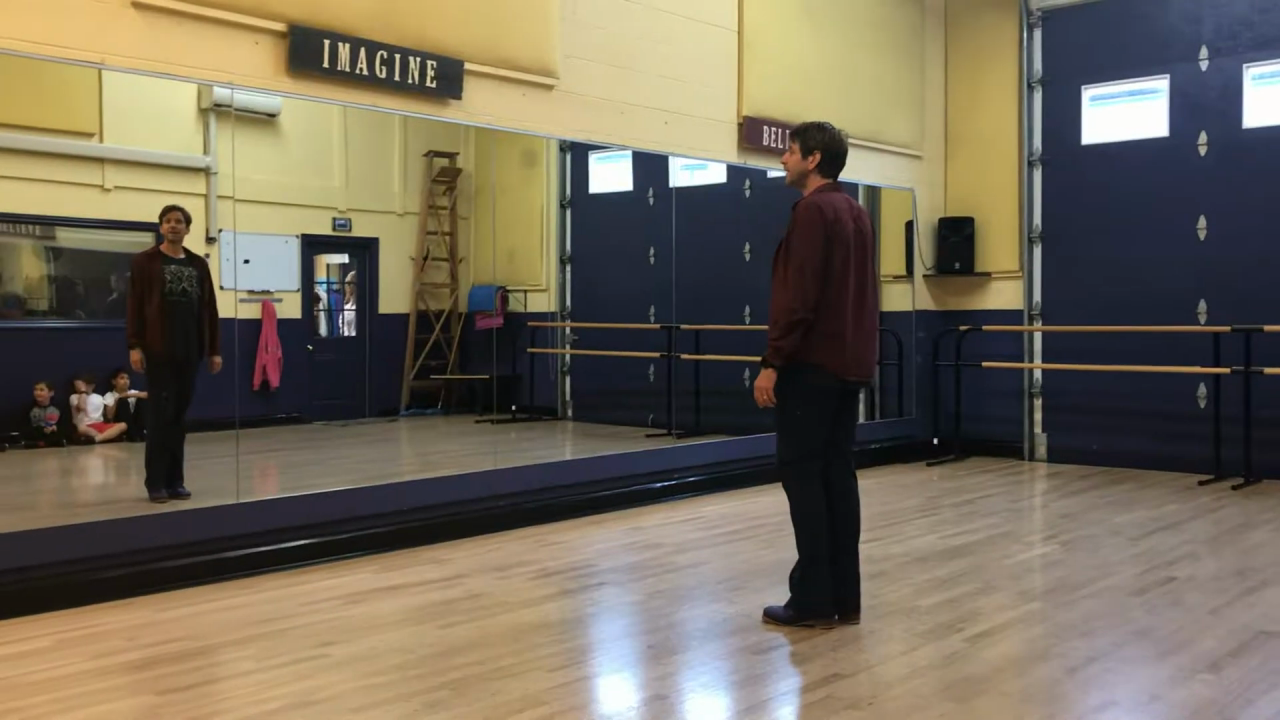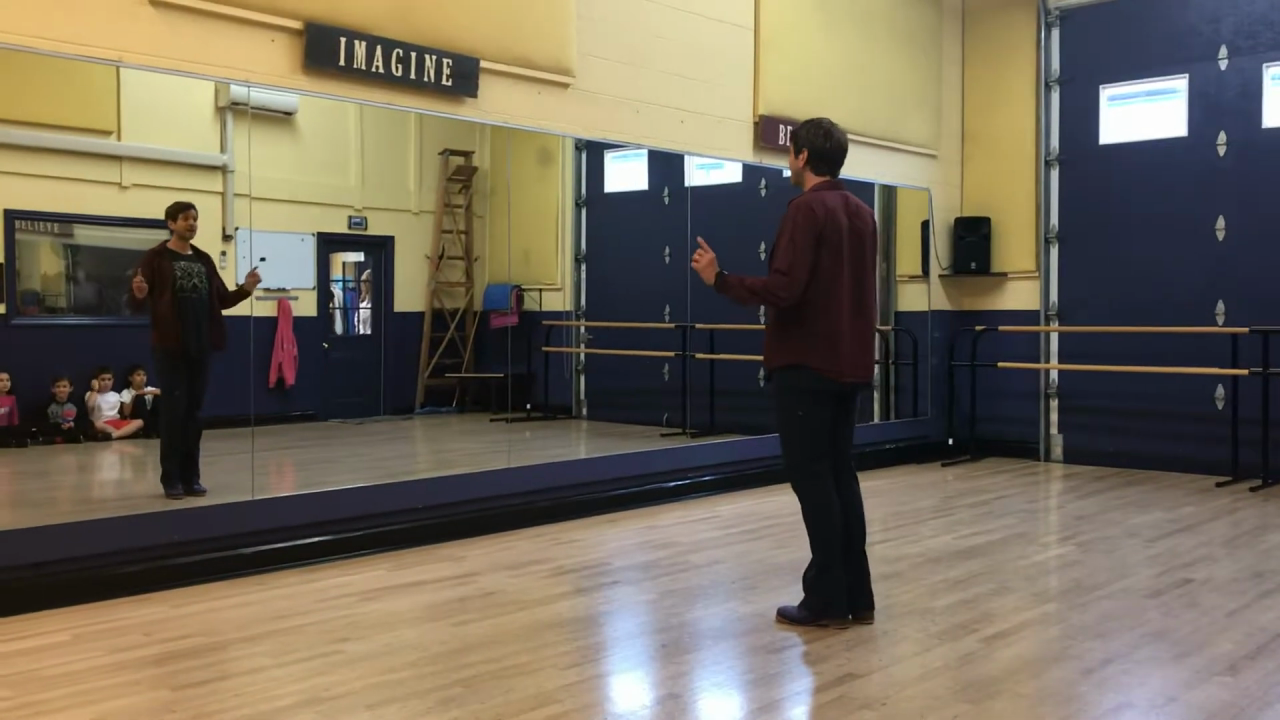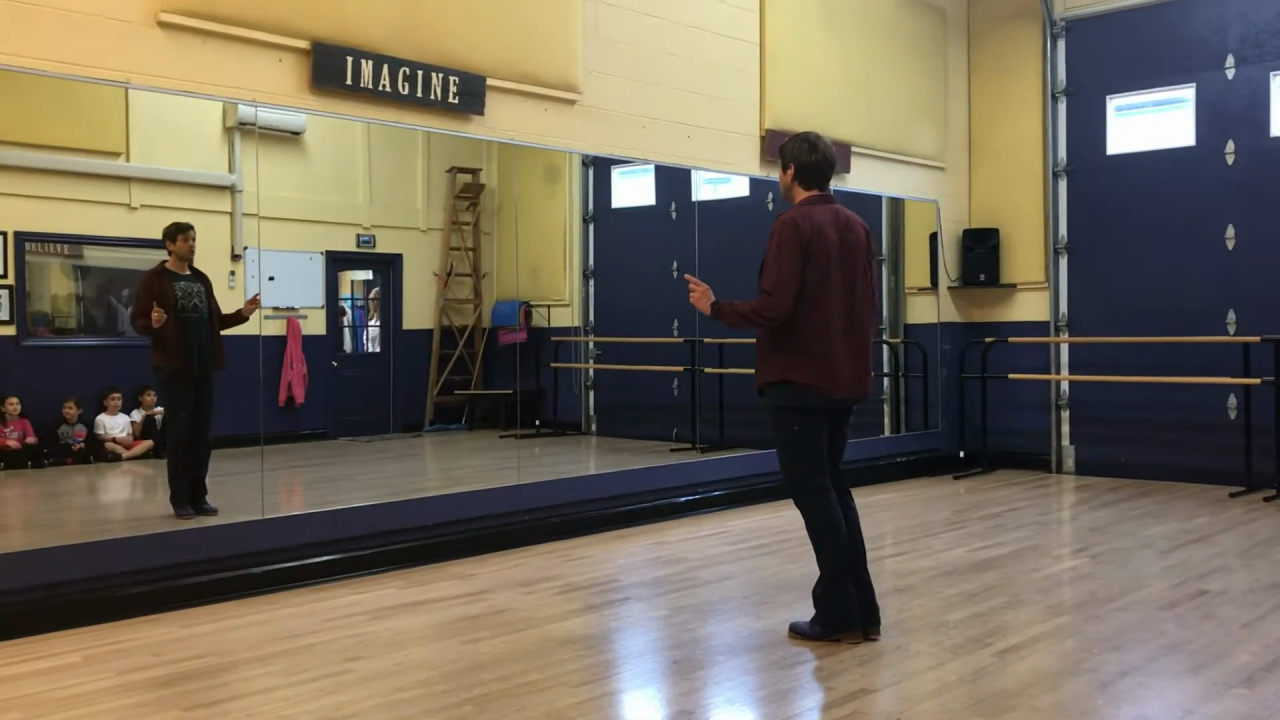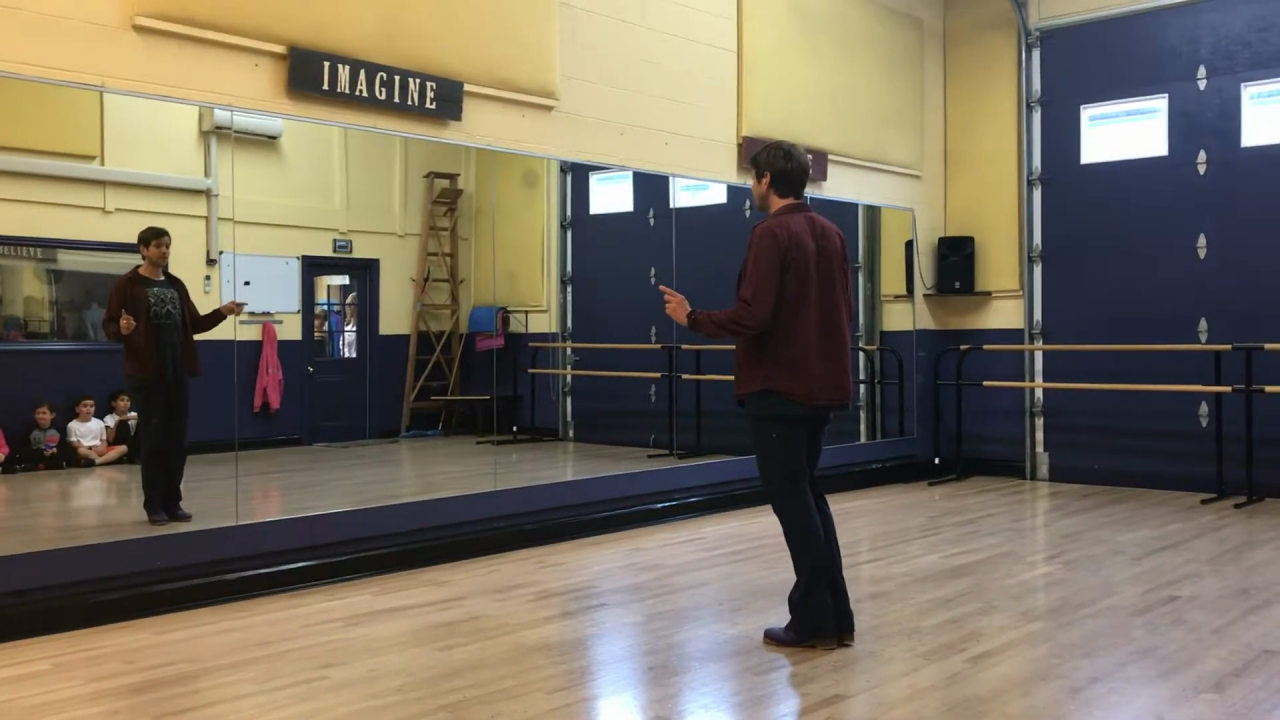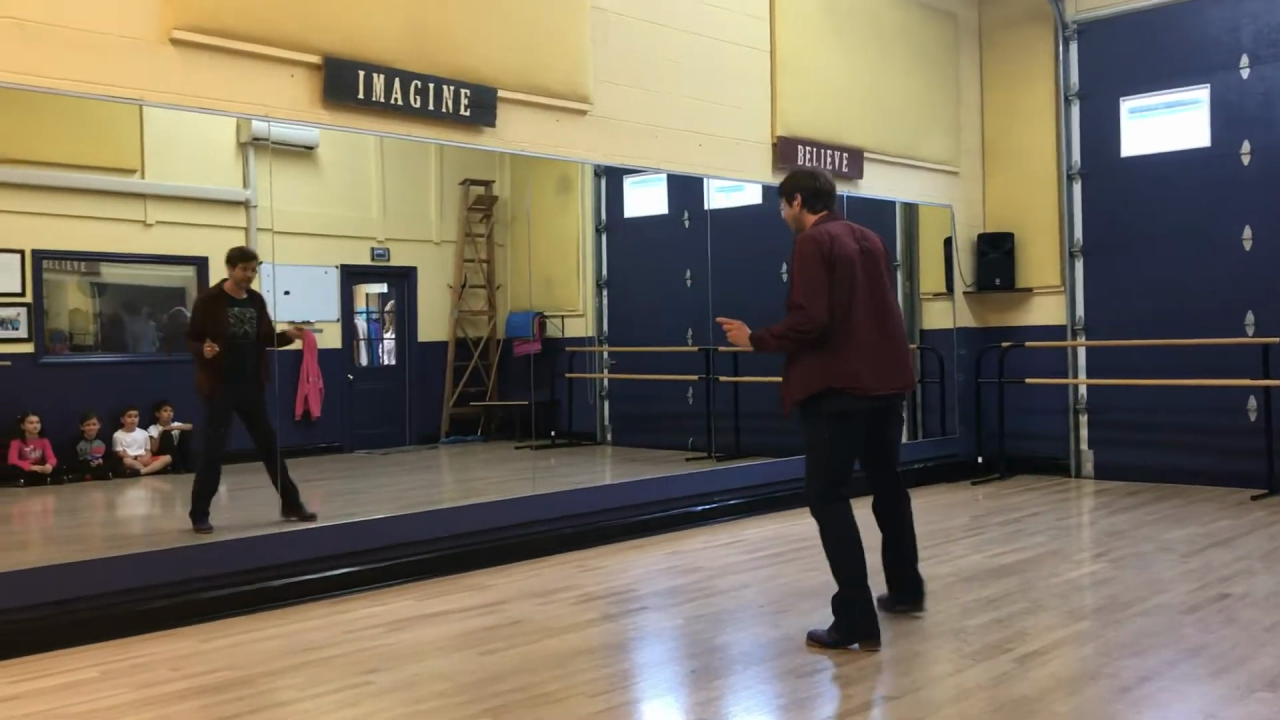
dt=1s
person 1, frame 1
left shoulder: (812, 210)
right shoulder: (857, 214)
left elbow: (798, 297)
left wrist: (772, 363)
left hip: (812, 366)
right hip: (849, 365)
left knee: (802, 475)
right knee: (838, 475)
left ankle: (813, 600)
right ankle: (845, 597)
person 1, frame 2
left shoulder: (807, 209)
right shoulder: (862, 214)
left elbow: (784, 287)
left wrist: (719, 279)
left hip: (806, 365)
right hip: (848, 364)
left knee: (810, 477)
right knee: (839, 474)
left ankle: (826, 599)
right ankle: (856, 596)
person 1, frame 3
left shoulder: (794, 225)
right shoulder: (856, 227)
left elbow: (774, 307)
right elbow: (867, 305)
left wrist: (715, 308)
left hip: (798, 380)
right hip: (844, 379)
left knee: (811, 492)
right knee: (831, 487)
left ankle: (838, 615)
right ankle: (861, 610)
person 1, frame 4
left shoulder: (772, 234)
right shoulder: (831, 235)
left elbow: (753, 316)
right elbow: (844, 310)
left wrist: (691, 318)
left hip: (779, 388)
right hip: (823, 385)
left knee: (791, 501)
right knee: (807, 495)
left ankle: (814, 622)
right ankle: (835, 615)
person 1, frame 5
left shoulder: (812, 244)
right shoulder: (869, 240)
left elbow: (808, 321)
left wrist: (754, 340)
left hip: (839, 387)
right hip: (888, 381)
left knee: (828, 498)
right knee: (887, 482)
left ankle: (856, 620)
right ankle: (905, 589)
person 2, frame 1
left shoulder: (198, 265)
right shoulder: (145, 262)
left elbow: (209, 310)
right elbow: (135, 307)
left wrist: (214, 350)
right wrist: (135, 345)
left hip: (190, 351)
right hip: (158, 351)
left knee: (179, 415)
right knee: (160, 415)
left ankle: (175, 480)
right ankle: (156, 482)
person 2, frame 2
left shoulder: (204, 260)
right shoulder: (155, 258)
left elbow: (221, 300)
right elbow: (139, 303)
left wrist: (245, 289)
right wrist: (139, 294)
left hip: (201, 346)
right hip: (171, 347)
left knee: (194, 411)
right knee: (175, 410)
left ankle: (191, 477)
right ankle: (171, 478)
person 2, frame 3
left shoulder: (201, 280)
right shoulder: (154, 280)
left elbow: (215, 321)
right elbow: (137, 321)
left wrist: (242, 314)
right wrist: (153, 324)
left hip: (204, 367)
right hip: (173, 369)
left knee: (201, 433)
right knee: (179, 432)
left ankle: (198, 496)
right ankle: (180, 499)
person 2, frame 4
left shoulder: (176, 285)
right shoulder: (128, 285)
left elbow: (194, 324)
right elbow: (109, 326)
left wrist: (222, 313)
right wrist: (122, 330)
left hip: (178, 373)
right hip: (147, 374)
left knee: (177, 439)
right knee: (154, 438)
left ankle: (172, 502)
right ankle: (154, 505)
person 2, frame 5
left shoulder: (256, 300)
right shoulder: (209, 301)
left elbow: (267, 340)
right elbow: (191, 339)
left wrist: (290, 335)
right wrist: (203, 351)
left hip: (251, 386)
right hip: (218, 387)
left knee: (268, 443)
right knee: (213, 449)
left ankle: (291, 504)
right ankle: (199, 513)
